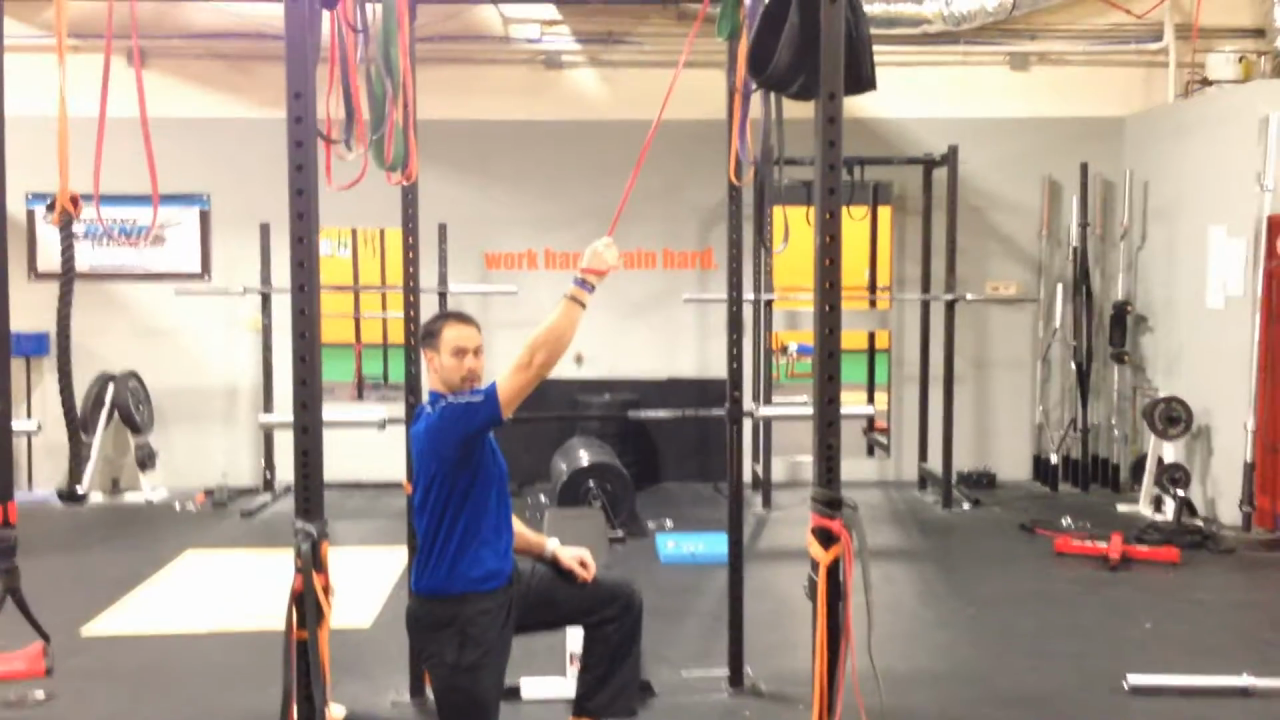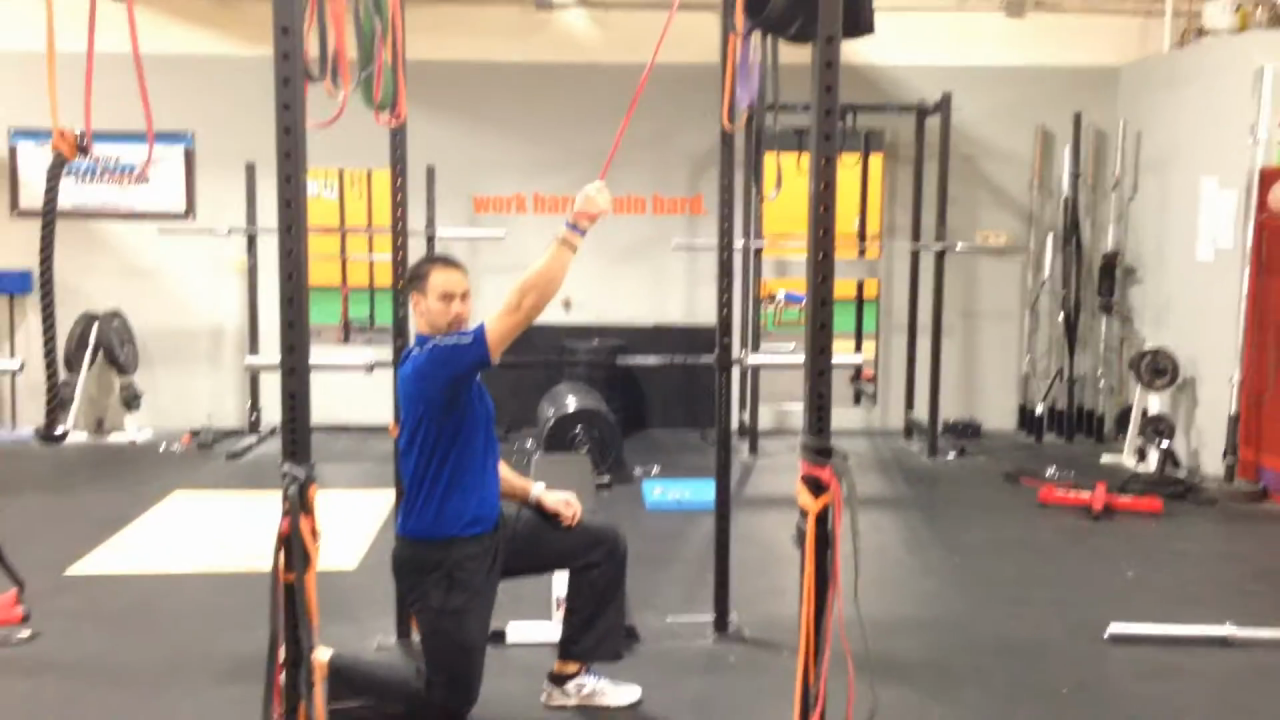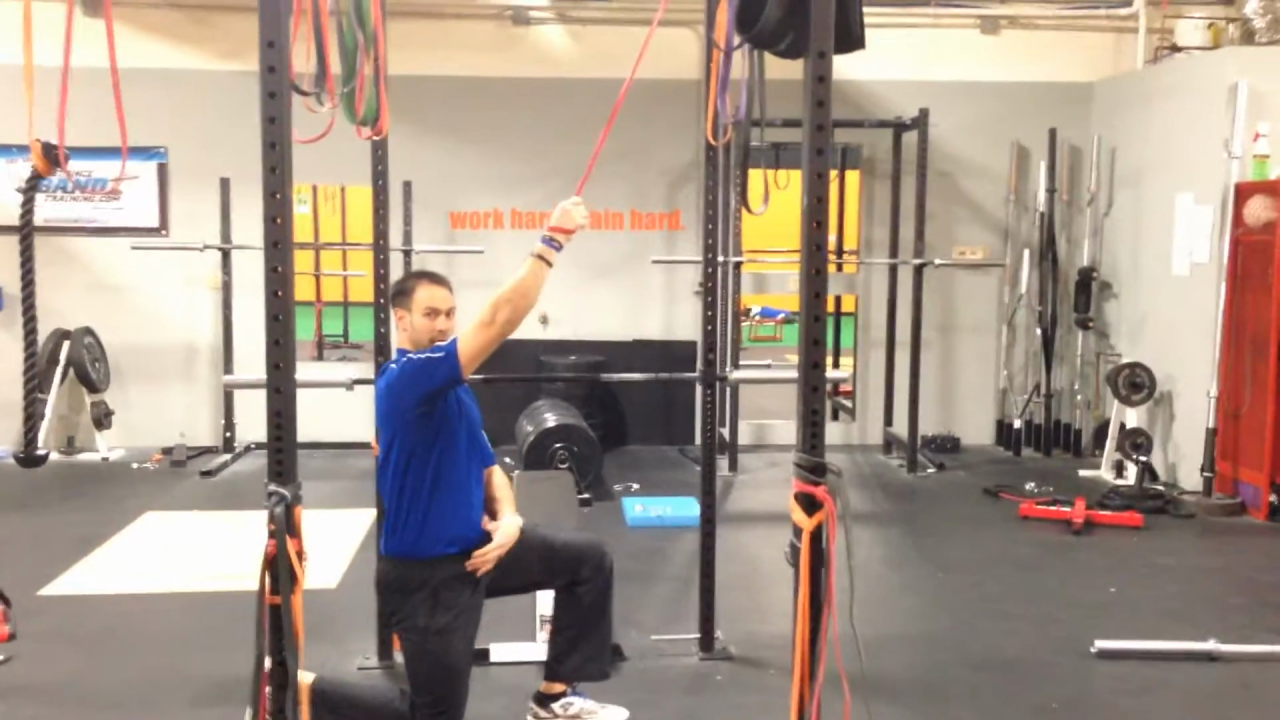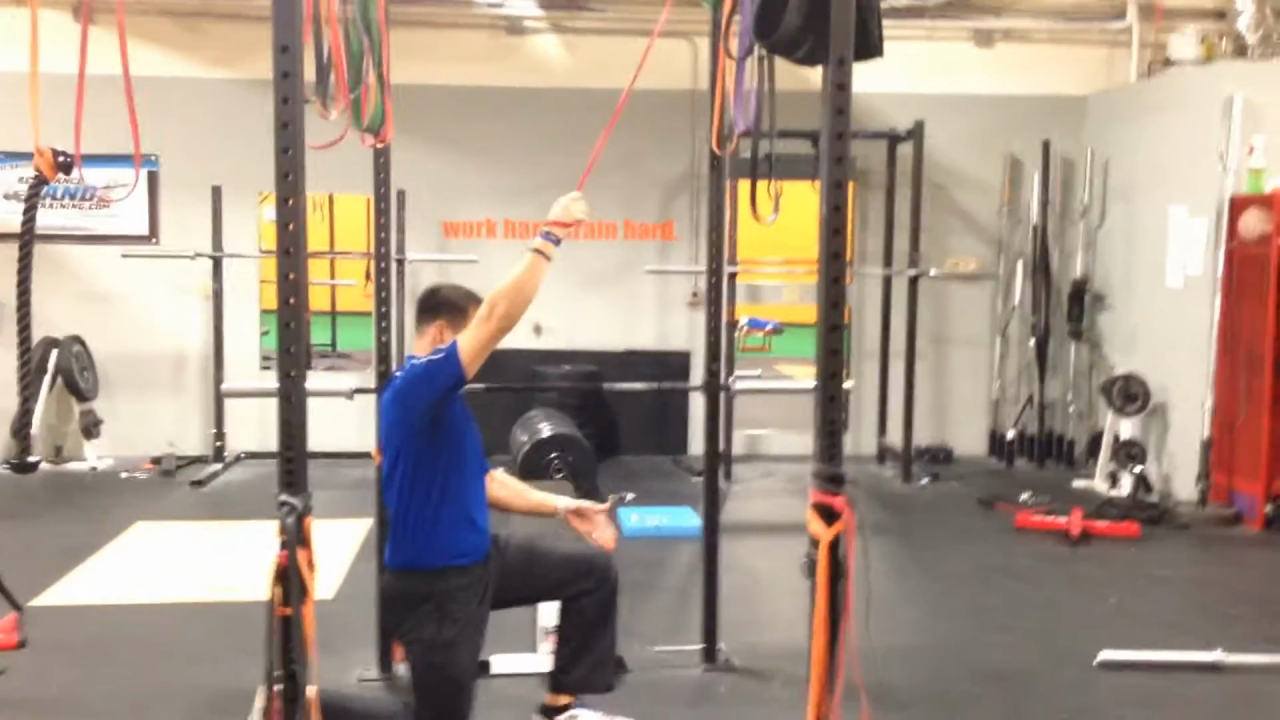
dt=0.7s
person 1, frame 1
left shoulder: (467, 426)
right shoulder: (444, 423)
right elbow: (532, 365)
left wrist: (550, 549)
right wrist: (586, 279)
left hip: (500, 583)
right hip: (456, 608)
left knee: (618, 602)
person 1, frame 2
left shoulder: (453, 370)
right shoulder: (431, 364)
right elbow: (521, 308)
left wrist: (535, 493)
right wrist: (576, 225)
left hip: (484, 529)
right hip: (441, 552)
left knee: (601, 545)
left ankle: (569, 676)
right ankle: (317, 668)
person 1, frame 3
left shoulder: (453, 391)
right shoulder: (404, 382)
left elbow: (487, 467)
right elbow: (497, 323)
left wrist: (509, 518)
right wrist: (553, 239)
left hip: (474, 547)
right hip: (425, 572)
left knee: (588, 561)
person 1, frame 4
left shoulder: (441, 397)
right shoulder: (413, 389)
left elbow: (483, 482)
right elbow: (497, 319)
left wrist: (563, 507)
right wrist: (550, 236)
left hip: (477, 560)
right hip: (431, 584)
left knee: (593, 572)
